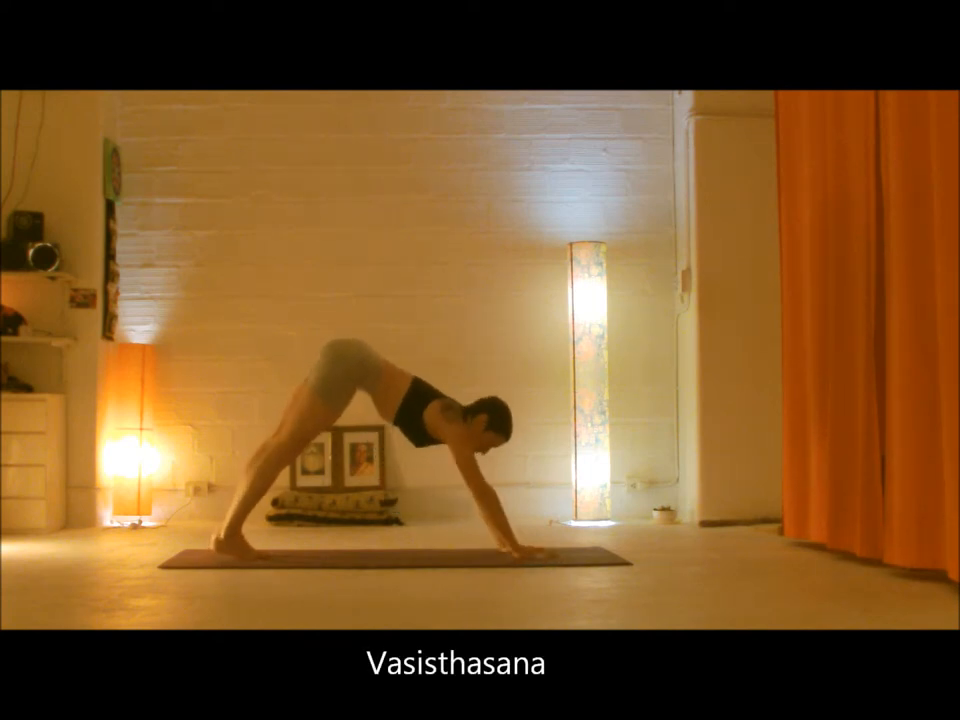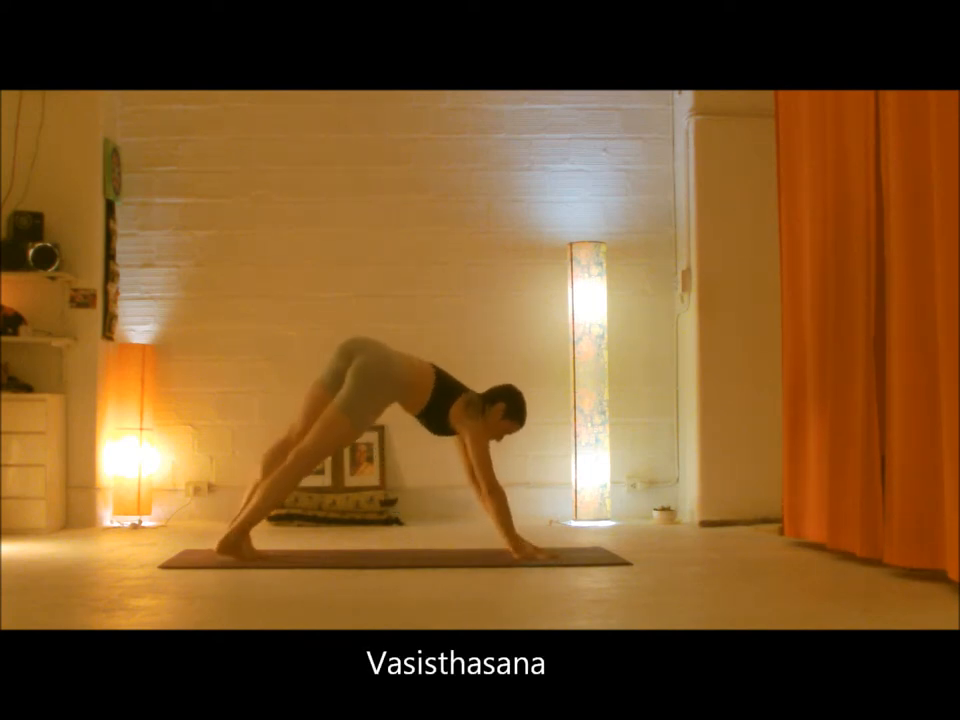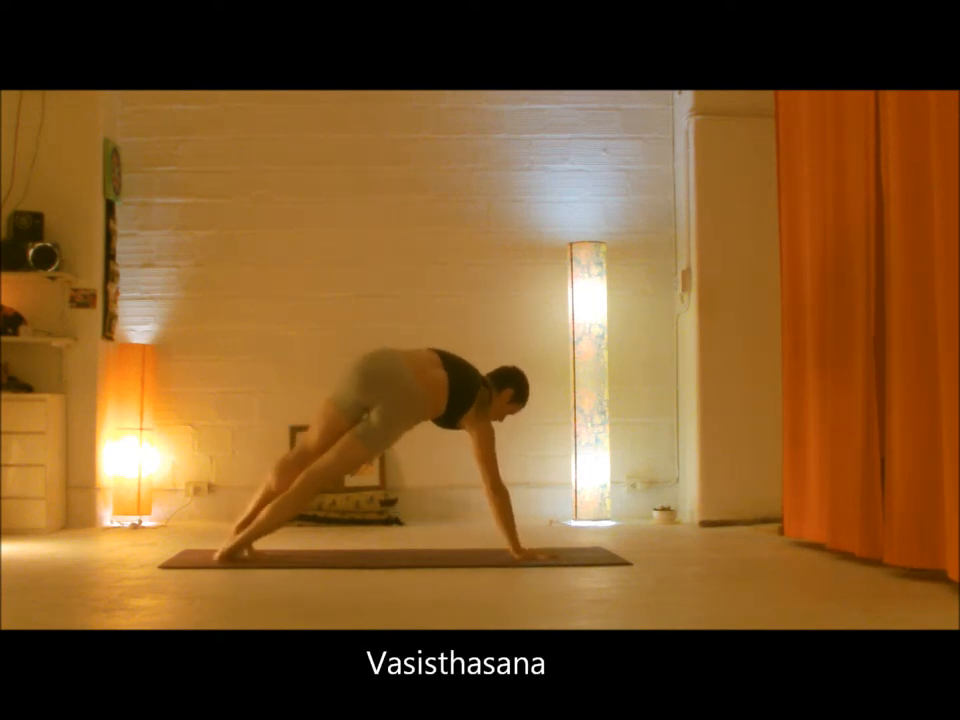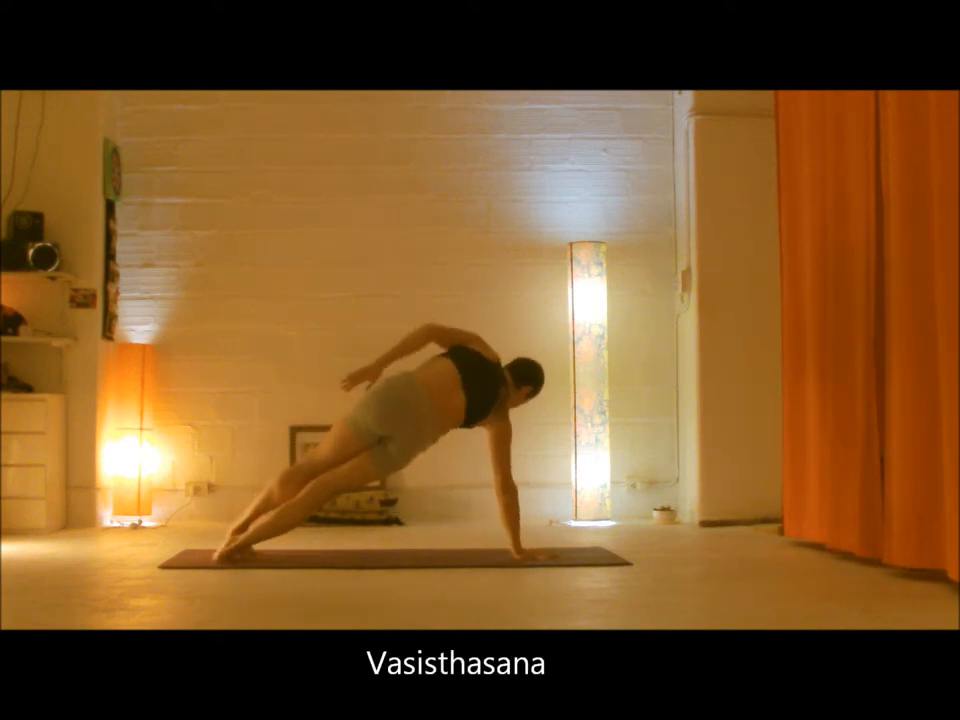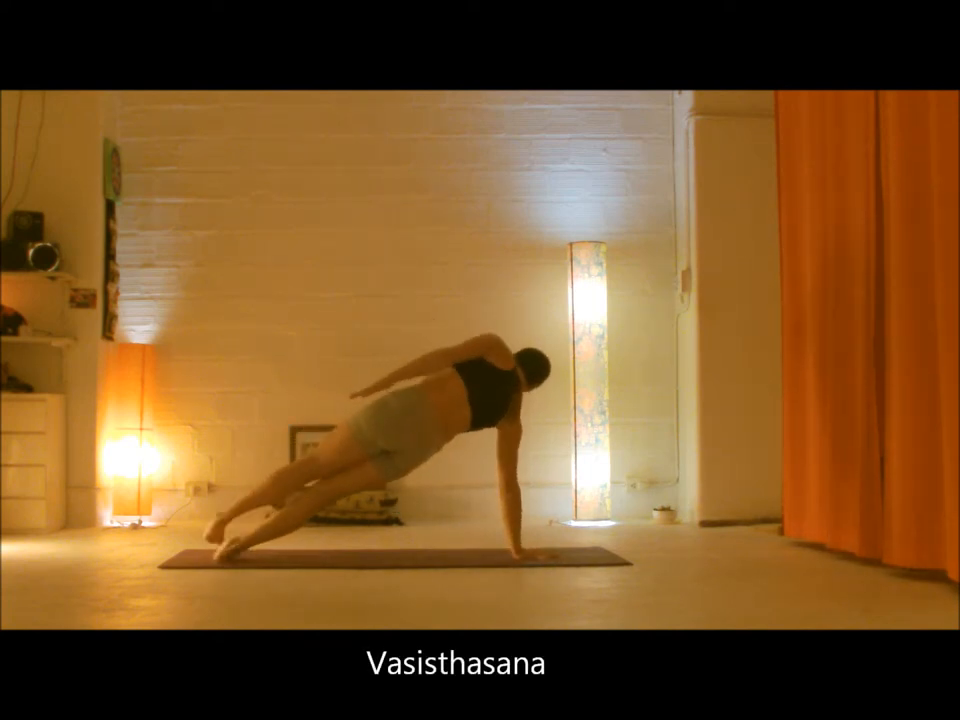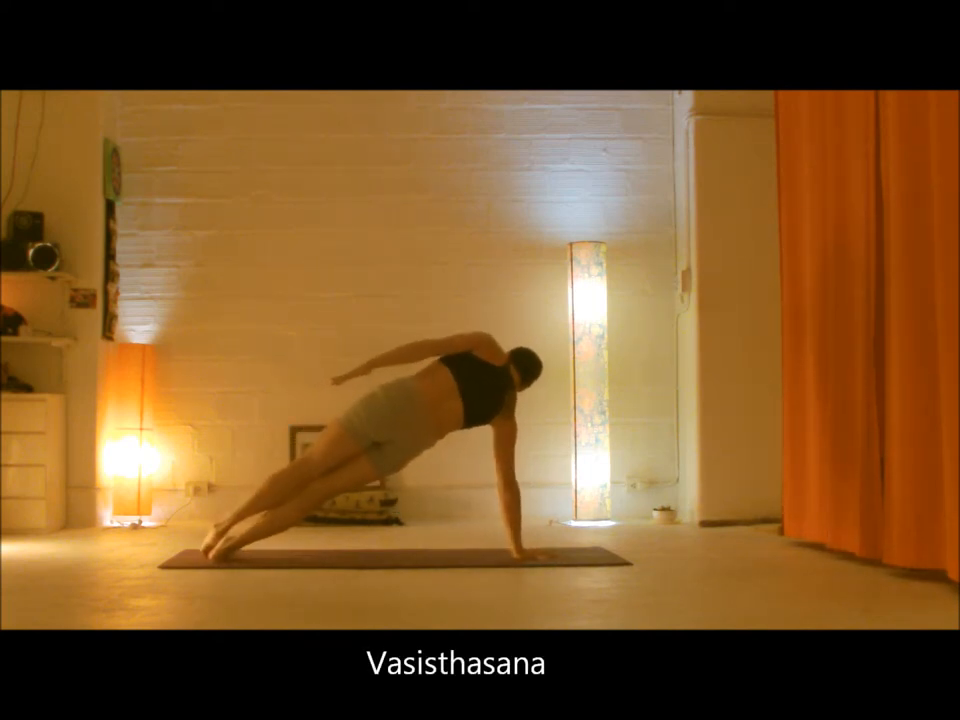
dt=0.5s
person 1, frame 1
left shoulder: (457, 424)
right shoulder: (455, 426)
left elbow: (478, 489)
right elbow: (480, 489)
left wrist: (501, 539)
right wrist: (515, 546)
left hip: (344, 357)
right hip: (349, 362)
left knee: (282, 440)
right knee: (285, 448)
left ankle: (231, 530)
right ankle: (228, 534)
person 1, frame 2
left shoulder: (464, 408)
right shoulder: (473, 419)
left elbow: (474, 477)
right elbow: (491, 488)
left wrist: (509, 533)
right wrist: (515, 546)
left hip: (356, 352)
right hip: (374, 376)
left knee: (294, 440)
right knee: (303, 458)
left ankle: (239, 526)
right ankle: (233, 537)
person 1, frame 3
left shoulder: (455, 364)
right shoulder: (480, 416)
right elbow: (495, 487)
left wrist: (364, 410)
right wrist: (517, 548)
left hip: (372, 367)
right hip: (400, 404)
left knee: (306, 452)
right knee: (313, 479)
left ankle: (243, 525)
right ankle: (236, 544)
person 1, frame 4
left shoulder: (479, 348)
right shoulder: (500, 419)
left elbow: (429, 330)
right elbow: (505, 485)
left wrist: (376, 366)
right wrist: (518, 547)
left hip: (393, 397)
right hip: (412, 434)
left knee: (311, 467)
right knee: (320, 489)
left ankle: (240, 527)
right ankle: (239, 542)
person 1, frame 5
left shoulder: (497, 347)
right shoulder: (511, 419)
left elbow: (446, 355)
right elbow: (508, 484)
left wrist: (383, 382)
right wrist: (517, 547)
left hip: (402, 410)
right hip: (417, 448)
left knee: (307, 468)
right knee: (321, 493)
left ankle: (225, 518)
right ankle: (239, 543)
person 1, frame 6
left shoulder: (487, 346)
right shoulder: (506, 415)
left elbow: (431, 346)
right elbow: (507, 483)
left wrist: (367, 365)
right wrist: (518, 547)
left hip: (393, 402)
right hip: (408, 441)
left knee: (303, 470)
right knee: (316, 491)
left ankle: (225, 525)
right ankle: (232, 541)
